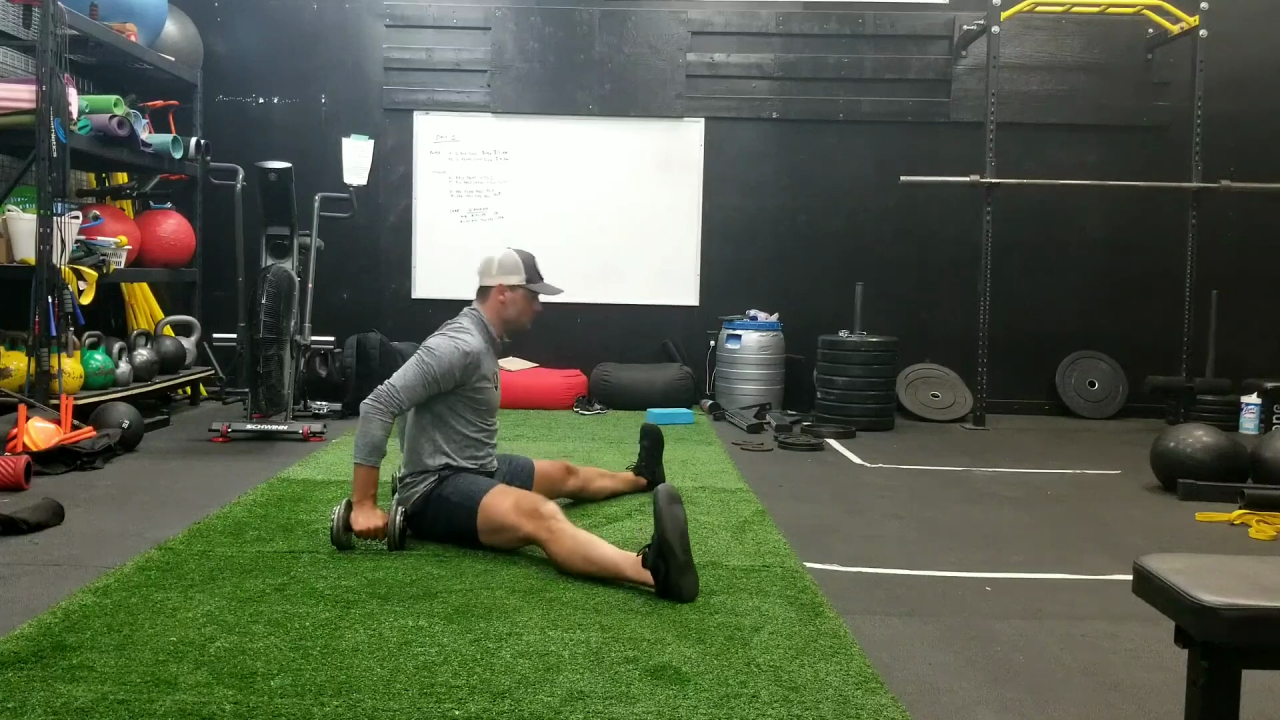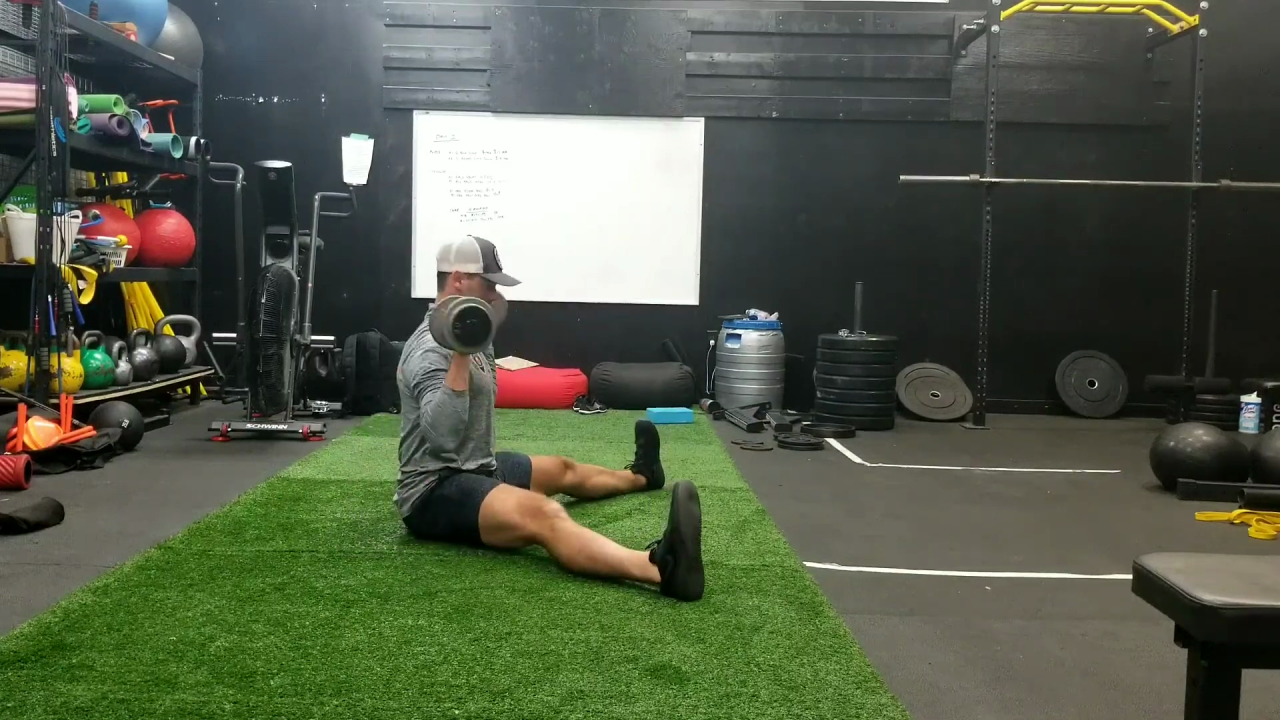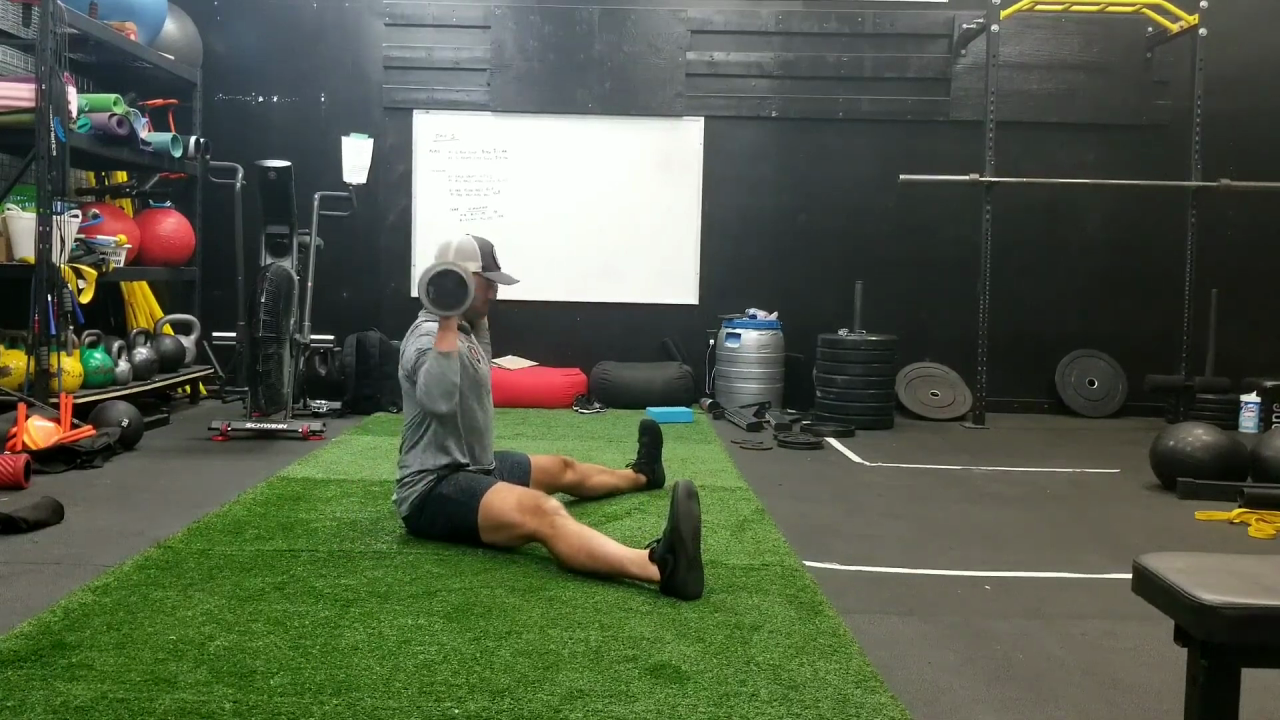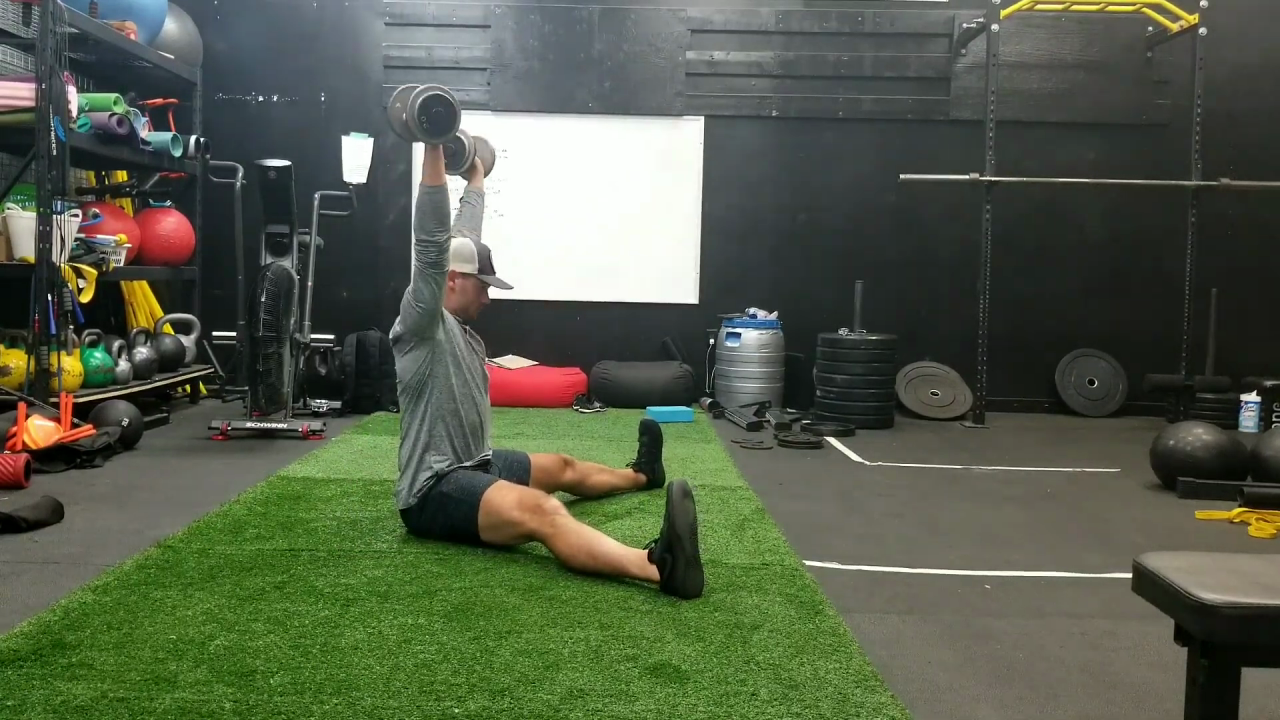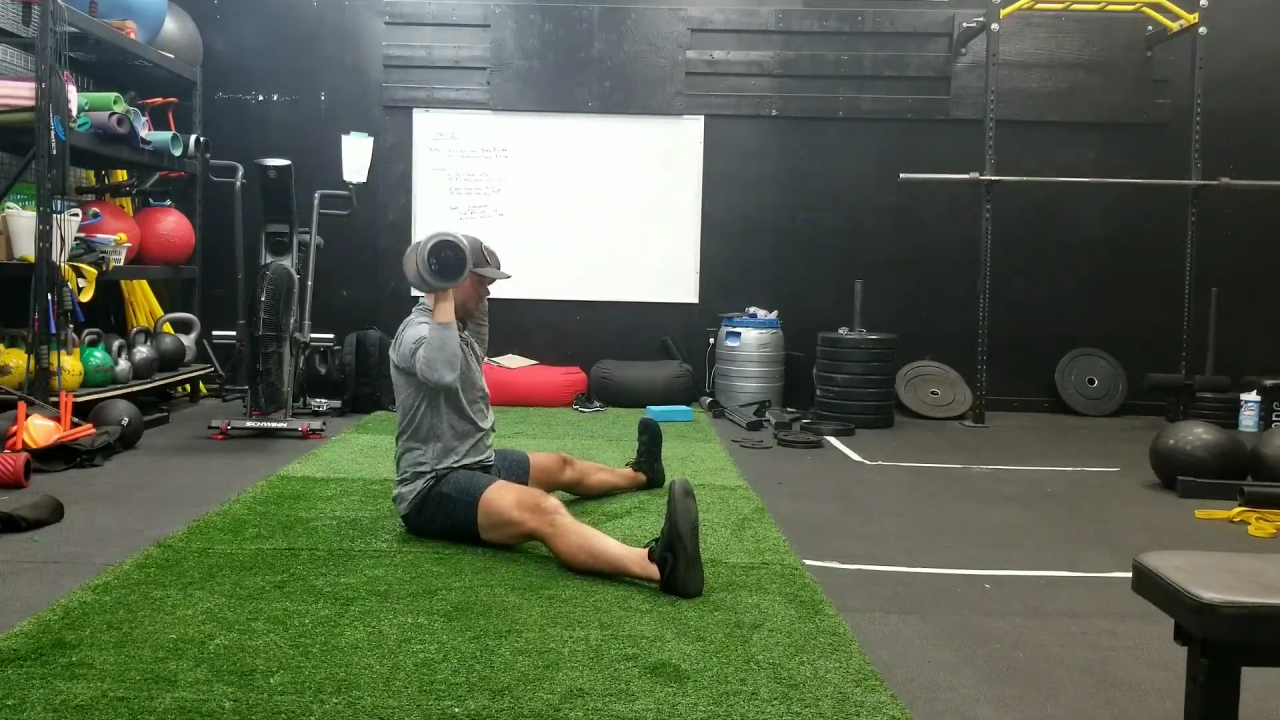
dt=1s
person 1, frame 1
left shoulder: (482, 340)
right shoulder: (461, 346)
right elbow: (378, 405)
right wrist: (364, 505)
right hip: (436, 491)
left knee: (565, 474)
right knee: (540, 516)
left ankle: (641, 478)
right ankle: (653, 569)
person 1, frame 2
right shoulder: (431, 348)
left elbow: (482, 395)
right elbow: (444, 434)
right wrist: (461, 355)
right hip: (433, 491)
left knee: (562, 470)
right knee: (543, 515)
left ankle: (641, 475)
right ankle: (662, 567)
person 1, frame 3
left shoulder: (458, 332)
right shoulder: (427, 336)
right elbow: (441, 401)
left wrist: (479, 320)
right wrist: (447, 323)
left hip: (472, 467)
right hip: (432, 490)
left knee: (562, 469)
right knee: (541, 513)
left ankle: (641, 474)
right ankle: (661, 567)
person 1, frame 4
left shoulder: (452, 323)
right shoulder: (422, 324)
left elbow: (463, 236)
right elbow: (432, 240)
left wrist: (476, 177)
right wrist: (433, 146)
left hip: (473, 466)
right hip: (434, 489)
left knee: (563, 468)
right knee: (540, 512)
left ankle: (641, 474)
right ankle: (660, 566)
person 1, frame 5
left shoulder: (451, 327)
right shoulder: (420, 332)
left elbow: (473, 357)
right elbow: (442, 375)
left wrist: (476, 301)
right wrist: (443, 296)
right hip: (433, 489)
left knee: (562, 466)
right knee: (540, 511)
left ankle: (641, 473)
right ankle: (659, 565)
